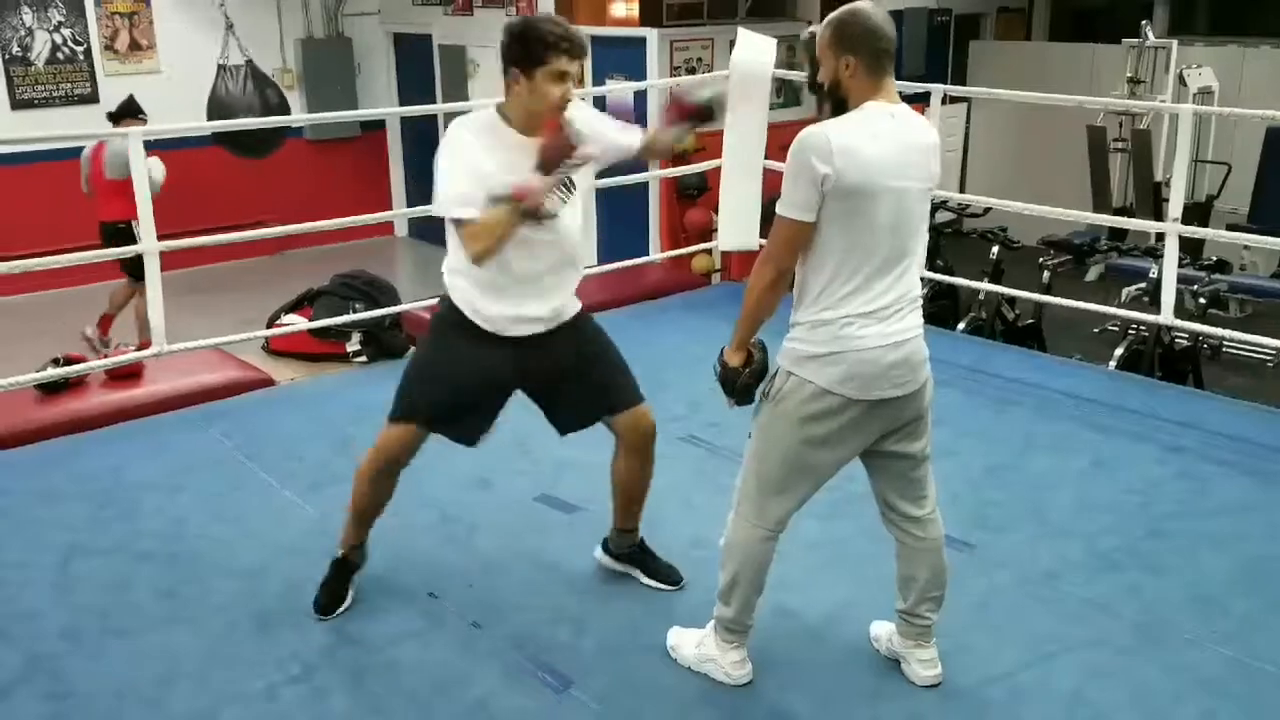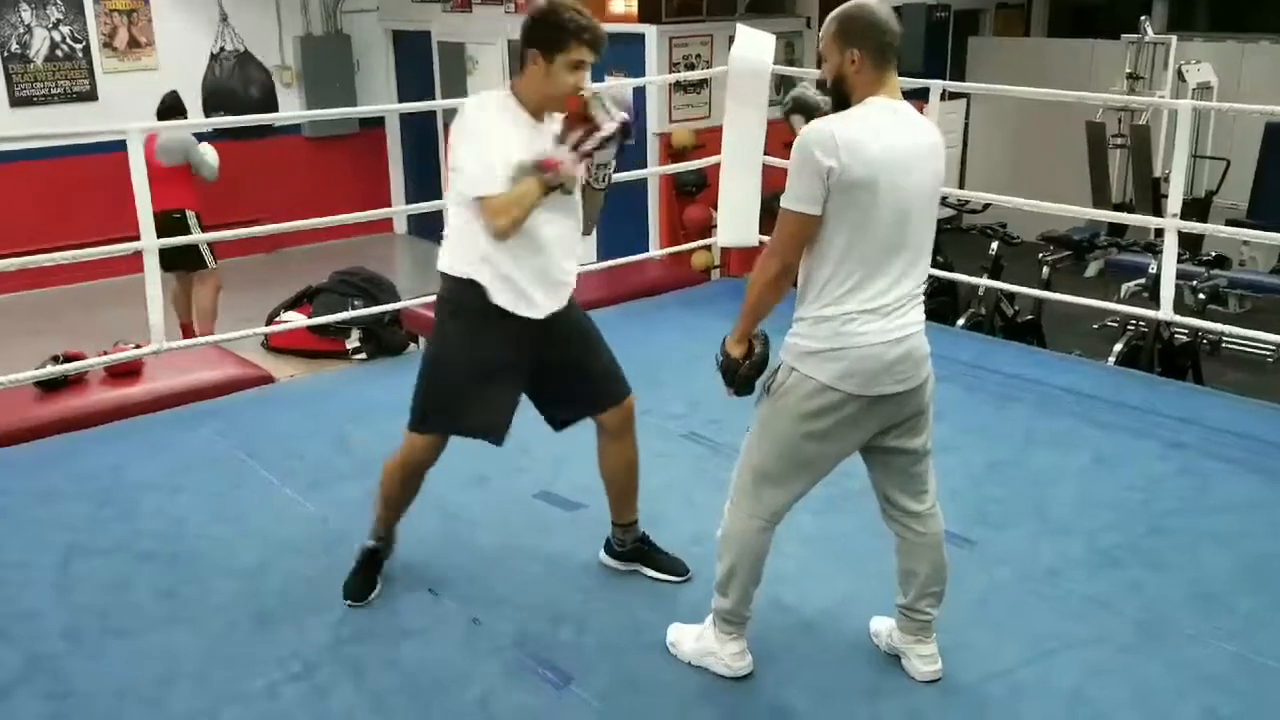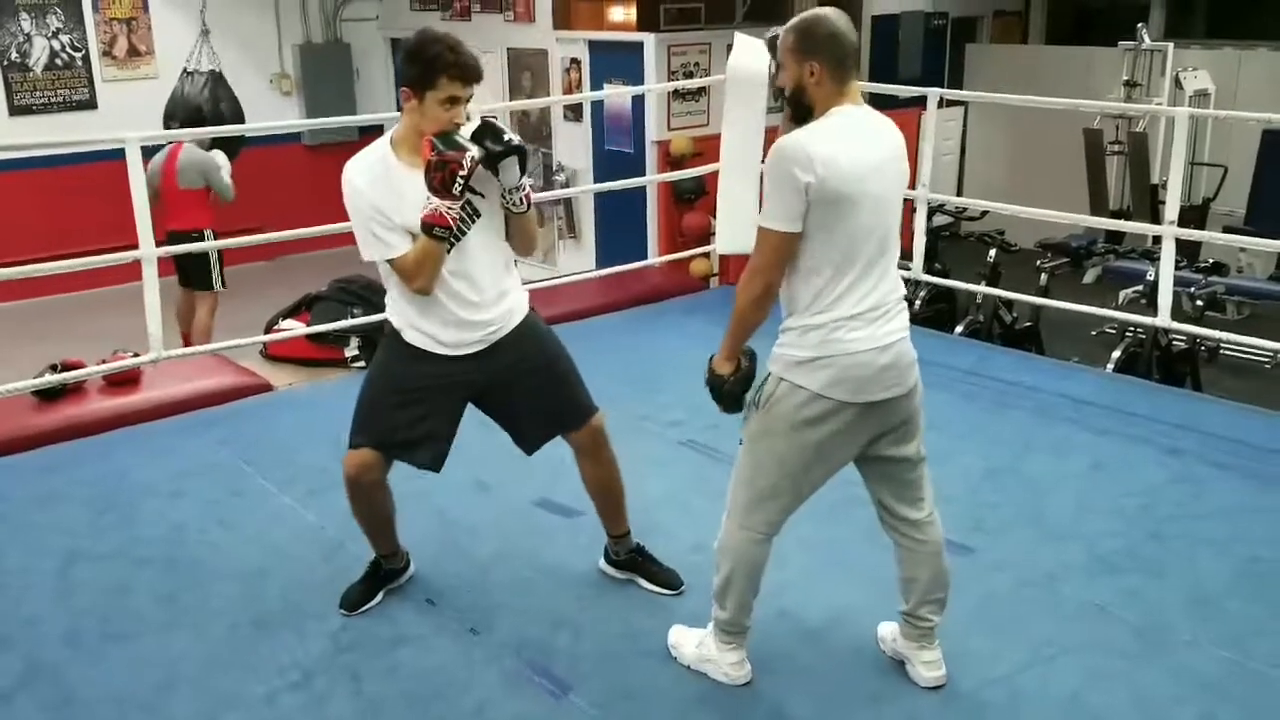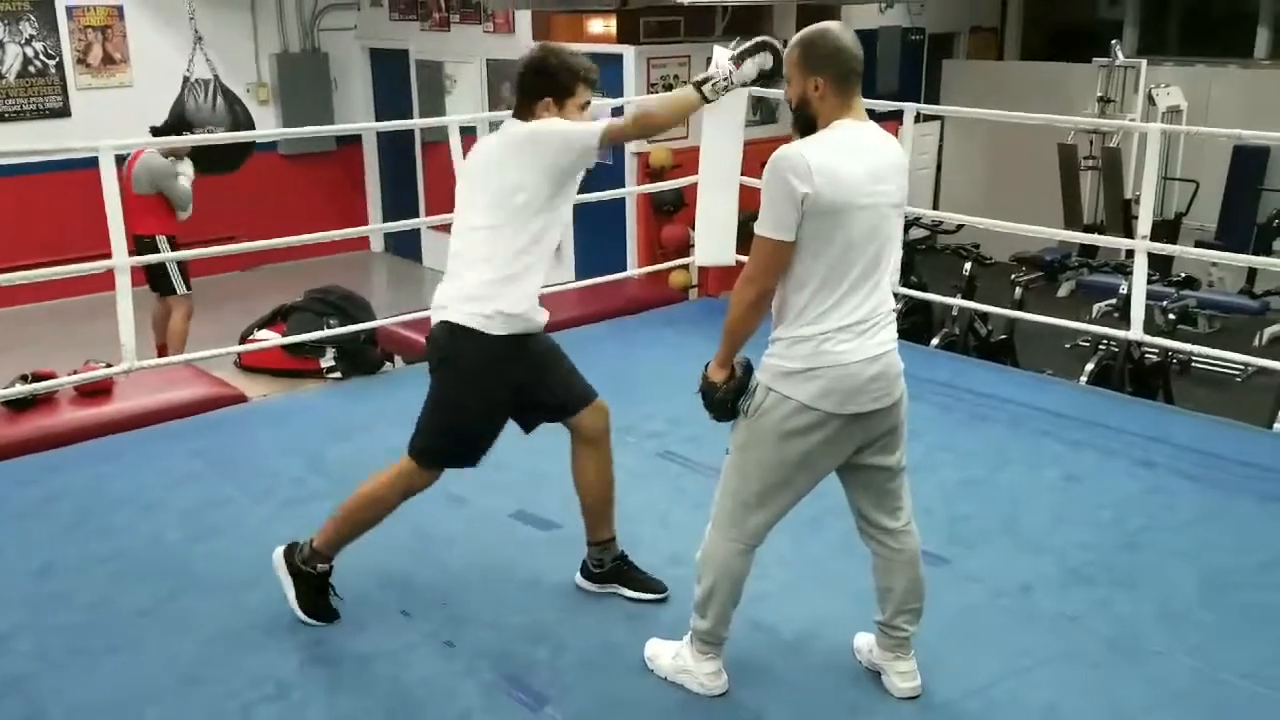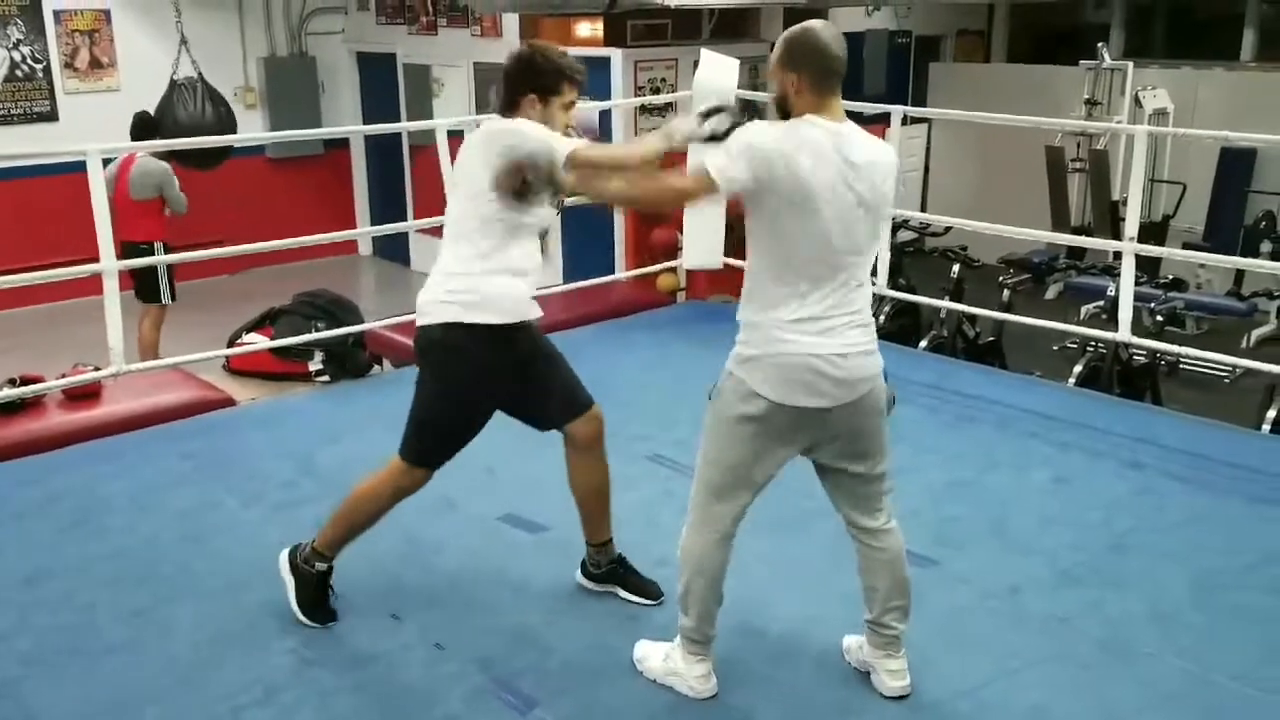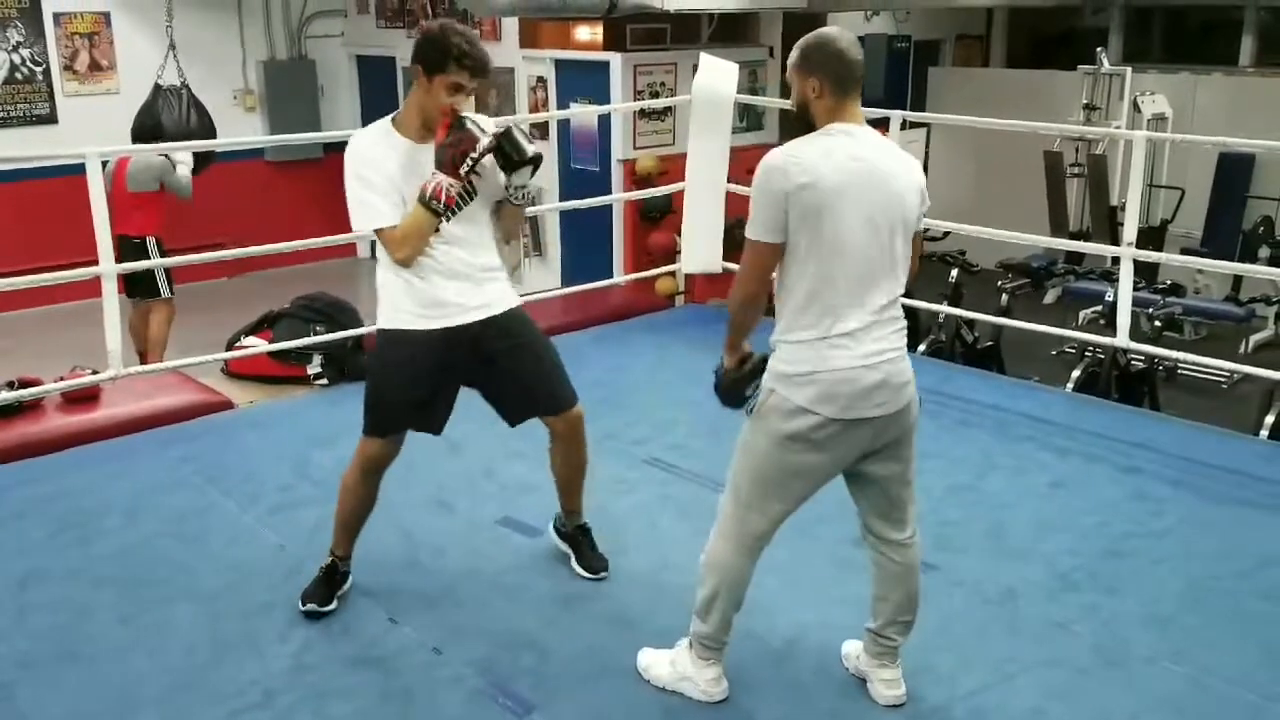
dt=0.7s
person 1, frame 1
left shoulder: (821, 144)
right shoulder: (926, 138)
left elbow: (775, 265)
left wrist: (739, 345)
left hip: (826, 368)
right hip: (904, 362)
left knee: (757, 509)
right knee: (914, 510)
left ankle: (726, 646)
right ankle: (918, 645)
person 1, frame 2
left shoulder: (826, 139)
right shoulder: (929, 138)
left elbow: (780, 259)
left wrist: (740, 336)
left hip: (829, 363)
right hip: (906, 357)
left knee: (753, 499)
right knee: (914, 504)
left ankle: (726, 639)
right ankle: (918, 640)
person 1, frame 3
left shoulder: (796, 151)
right shoulder: (889, 135)
left elbow: (764, 275)
left wrist: (730, 354)
right wrist: (799, 103)
left hip: (817, 372)
right hip: (892, 362)
left knee: (750, 512)
right knee: (911, 510)
left ankle: (725, 647)
right ankle: (922, 645)
person 1, frame 4
left shoulder: (795, 163)
right shoulder: (891, 151)
left elbow: (759, 281)
left wrist: (723, 360)
right wrist: (803, 123)
left hip: (805, 383)
right hip: (880, 374)
left knee: (735, 524)
right knee: (890, 521)
left ankle: (703, 657)
right ankle: (898, 656)
person 1, frame 5
left shoulder: (767, 143)
right shoulder: (880, 157)
left elbow: (673, 191)
left wrist: (590, 184)
left hip: (771, 376)
right hip: (855, 373)
left knee: (710, 520)
right knee: (872, 518)
left ankle: (693, 659)
right ankle: (887, 656)
person 1, frame 6
left shoulder: (785, 165)
right shoulder: (906, 167)
left elbow: (751, 284)
left wrist: (733, 349)
left hip: (808, 390)
right hip: (890, 385)
left knee: (739, 529)
right knee: (894, 531)
left ankle: (702, 663)
right ankle: (884, 664)
person 2, frame 1
left shoulder: (573, 121)
right shoulder: (467, 141)
left elbow: (649, 148)
right elbow: (478, 247)
left wrist: (683, 119)
right wrist: (537, 184)
left hip: (556, 319)
right hip: (474, 320)
left knee: (638, 426)
right knee: (395, 443)
left ankle: (624, 543)
right ankle: (349, 553)
person 2, frame 2
left shoulder: (560, 127)
right shoulder: (484, 117)
left elbow: (573, 221)
right elbow: (501, 221)
left wrist: (597, 164)
right wrist: (554, 167)
left hip: (548, 304)
right hip: (480, 304)
left knee: (619, 412)
right knee: (423, 445)
left ankle: (625, 541)
right ankle: (379, 542)
person 2, frame 3
left shoulder: (479, 146)
right shoulder: (365, 174)
left elbow: (526, 246)
right elbow: (417, 279)
left wrist: (513, 179)
right wrist: (443, 203)
left hip: (508, 328)
right hip: (423, 346)
left knee: (589, 432)
right knee: (361, 467)
left ankle: (622, 550)
right ankle: (391, 562)
person 2, frame 4
left shoulder: (501, 151)
right shoulder: (539, 139)
right elbow: (642, 121)
right wrist: (721, 78)
left hip: (508, 329)
right hip: (477, 335)
left knee: (593, 422)
right knee: (420, 470)
left ankle: (602, 561)
right ankle: (308, 559)
person 2, frame 5
left shoulder: (515, 153)
right shoulder: (501, 134)
right elbow: (612, 159)
left wrist: (546, 177)
right wrist: (685, 130)
left hip: (507, 323)
right hip: (462, 328)
left knee: (586, 429)
right knee: (414, 469)
left ankle: (602, 561)
right ankle: (311, 558)
person 2, frame 6
right shoulder: (370, 149)
left elbow: (508, 230)
right elbow: (402, 251)
left wrist: (518, 179)
right wrist: (441, 183)
left hip: (492, 309)
right hip: (415, 323)
left knee: (566, 418)
right knee: (374, 452)
left ankle: (572, 526)
right ankle: (337, 565)
person 3, frame 1
left shoulder: (90, 150)
right shoulder: (129, 149)
left elbow: (87, 189)
left hip: (107, 226)
right hip: (128, 226)
left knee: (133, 280)
right knee: (147, 288)
left ankle: (99, 329)
right ankle: (144, 348)
person 3, frame 2
left shoulder: (143, 143)
right shoulder: (182, 138)
left elbow: (150, 181)
right elbow: (209, 175)
right wrist: (210, 161)
left hip: (157, 219)
right hip: (181, 217)
left knee: (184, 279)
right knee: (209, 280)
left ankle: (188, 335)
person 3, frame 3
left shoulder: (159, 159)
right shoulder: (202, 158)
left elbow: (152, 197)
right elbow: (229, 196)
right wrist: (224, 174)
left hip: (173, 235)
right hip: (198, 235)
left knee: (188, 291)
right knee: (207, 301)
left ankle: (189, 348)
person 3, frame 4
left shoulder: (138, 159)
right shoulder: (160, 165)
right elbow: (183, 202)
right wrist: (184, 177)
left hip: (144, 240)
right hip: (158, 241)
left knee: (164, 300)
right knee: (182, 306)
left ankle: (163, 357)
person 3, frame 5
left shoulder: (114, 168)
right shoulder: (158, 169)
left elbow: (116, 206)
right elbow: (181, 207)
right wrist: (171, 189)
left hip: (128, 245)
right hip: (150, 247)
left knee: (150, 308)
right knee: (155, 313)
left ankle: (151, 361)
person 3, frame 6
left shoulder: (114, 165)
right shoulder: (156, 163)
right elbow: (185, 192)
right wrist: (184, 164)
left hip: (124, 242)
right hip: (144, 242)
left knee: (140, 305)
right knee: (163, 307)
left ankle: (145, 364)
